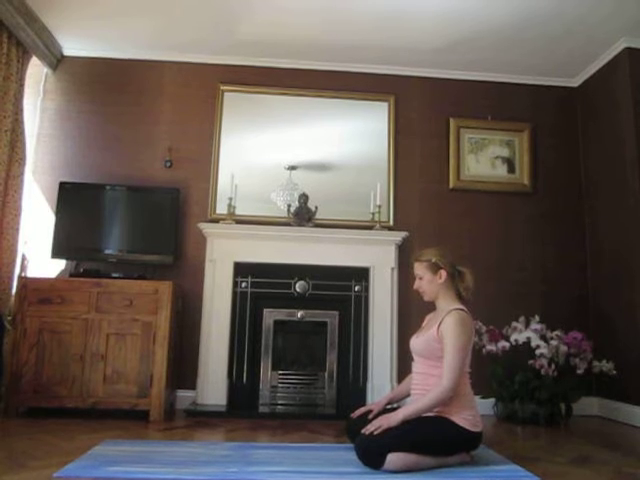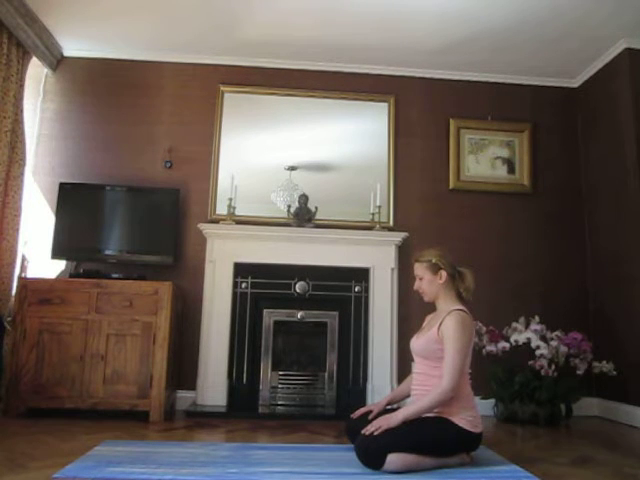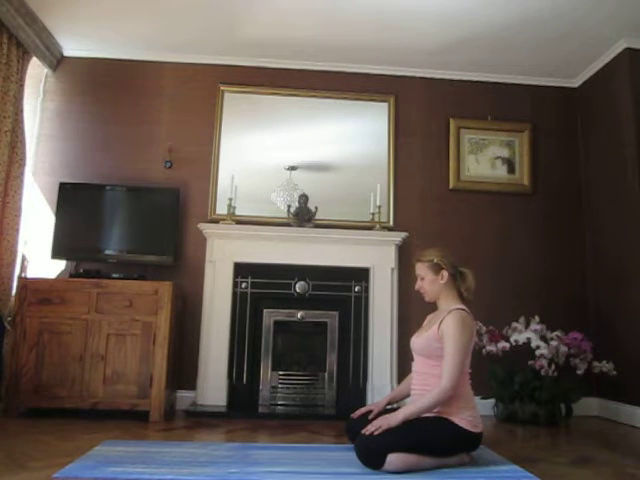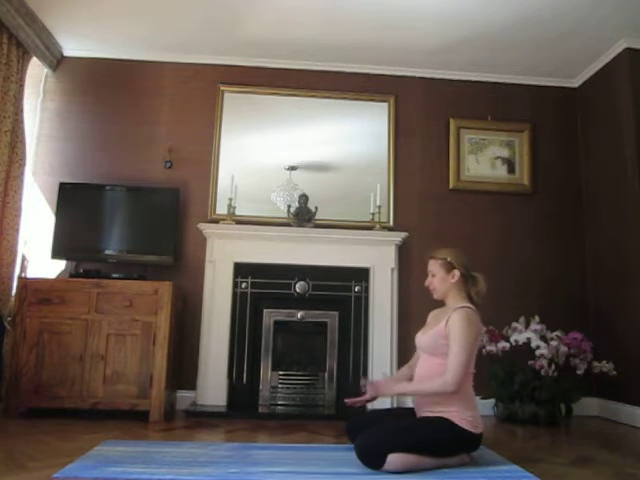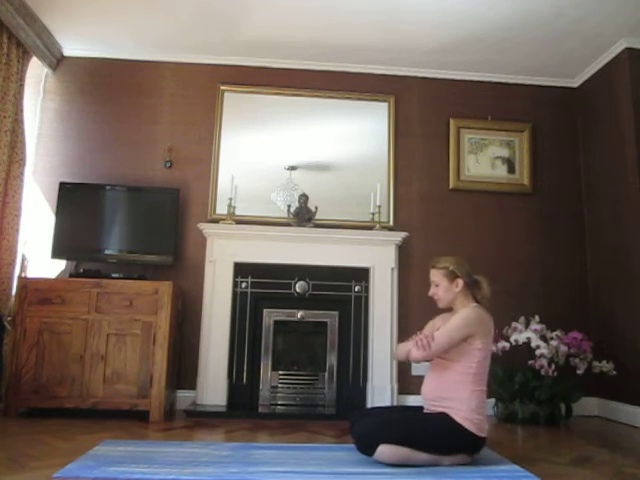
dt=1s
person 1, frame 1
left shoulder: (456, 318)
right shoulder: (431, 318)
left elbow: (448, 387)
left wrist: (399, 415)
right wrist: (385, 401)
left hip: (454, 423)
right hip: (429, 413)
left knee: (369, 449)
right knee: (356, 425)
left ankle: (452, 456)
right ankle: (440, 450)
person 1, frame 2
left shoulder: (456, 319)
right shoulder: (431, 319)
left elbow: (448, 387)
left wrist: (398, 416)
right wrist: (385, 401)
left hip: (454, 424)
right hip: (429, 414)
left knee: (369, 450)
right knee: (356, 426)
left ankle: (452, 457)
right ankle: (442, 452)
person 1, frame 3
left shoulder: (456, 318)
right shoulder: (432, 318)
left elbow: (448, 387)
left wrist: (398, 416)
right wrist: (385, 401)
left hip: (454, 424)
right hip: (429, 414)
left knee: (368, 450)
right knee: (356, 426)
left ankle: (451, 457)
right ankle: (441, 451)
person 1, frame 4
left shoulder: (463, 316)
right shoulder: (435, 315)
left elbow: (451, 383)
right elbow: (416, 366)
left wrist: (396, 388)
right wrist: (379, 389)
left hip: (455, 425)
right hip: (428, 415)
left knee: (368, 449)
right knee: (356, 427)
left ankle: (450, 458)
right ankle: (443, 451)
person 1, frame 5
left shoulder: (472, 316)
right shoulder: (444, 319)
left elbow: (421, 353)
right elbow: (399, 353)
left wrist: (418, 346)
right wrist: (416, 343)
left hip: (461, 426)
right hip: (440, 414)
left knee: (366, 436)
right knee: (360, 421)
left ankle: (447, 457)
right ankle: (445, 450)
